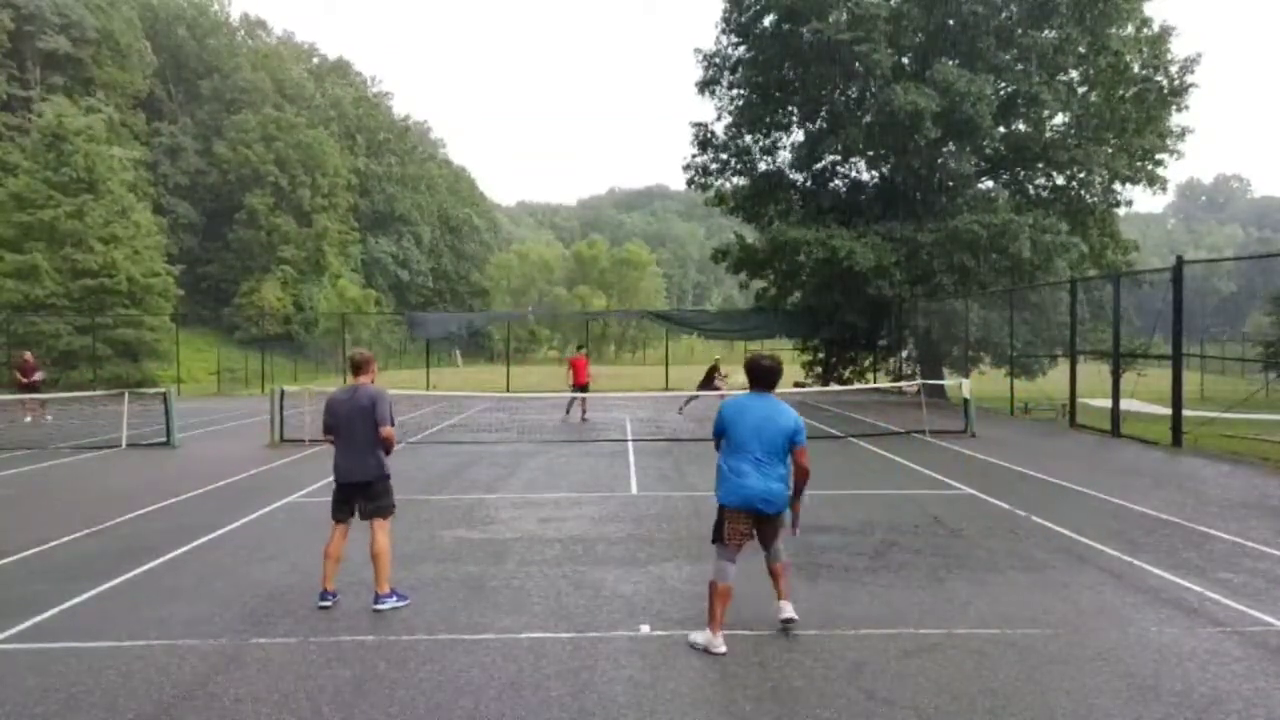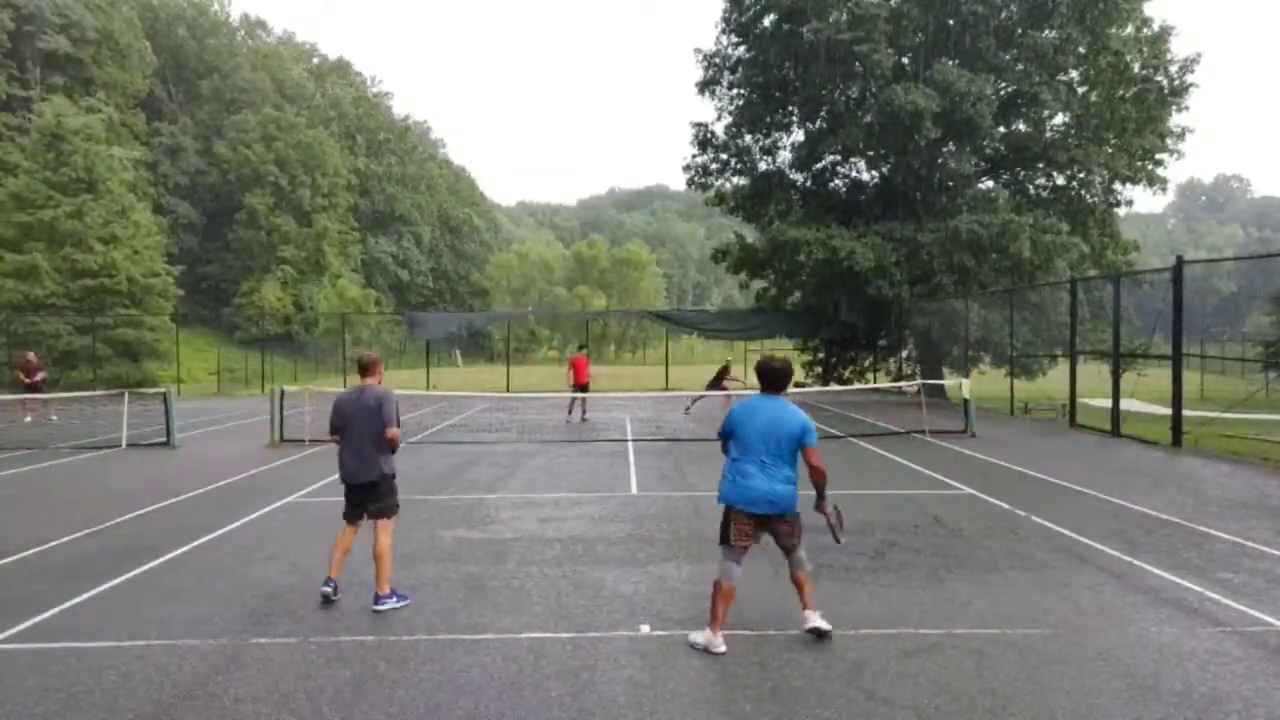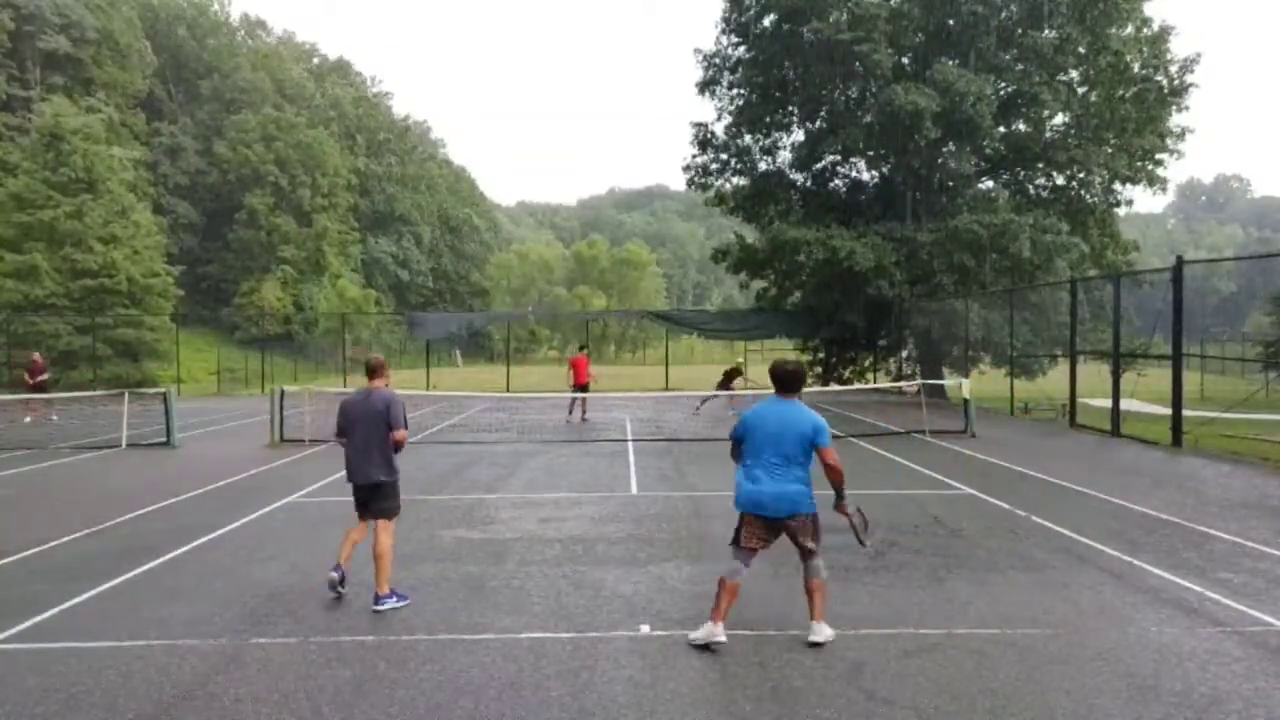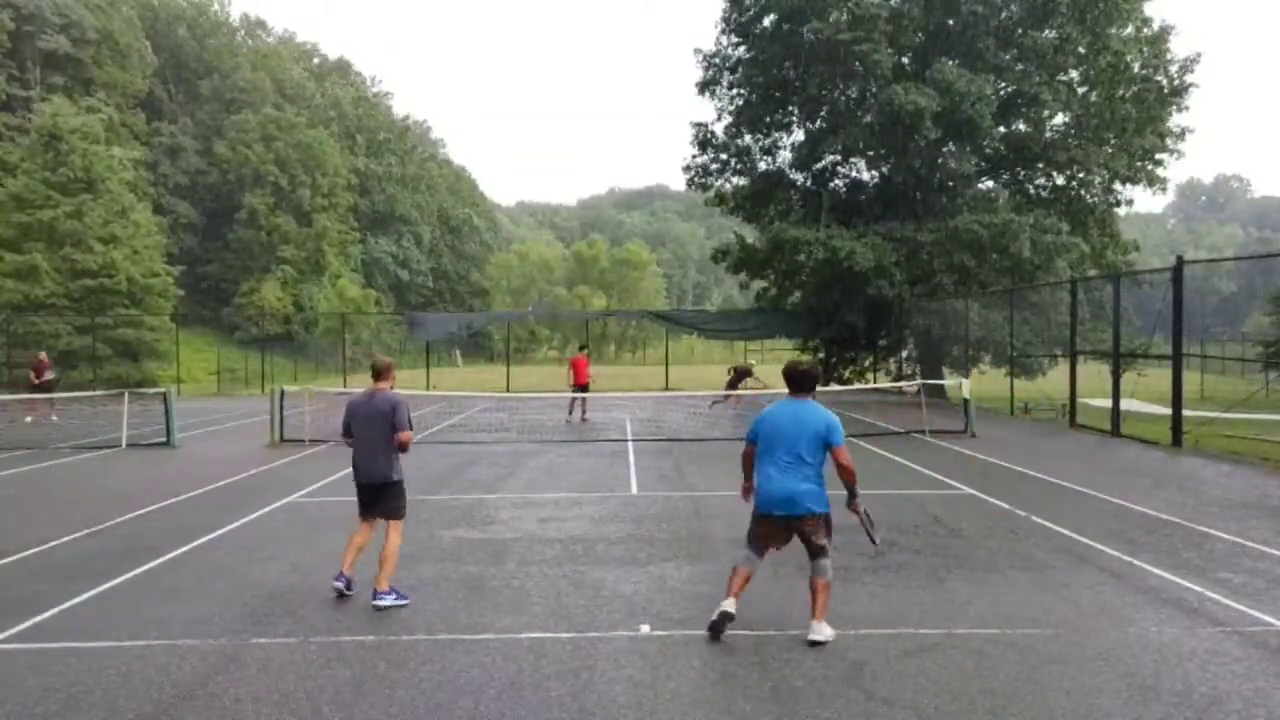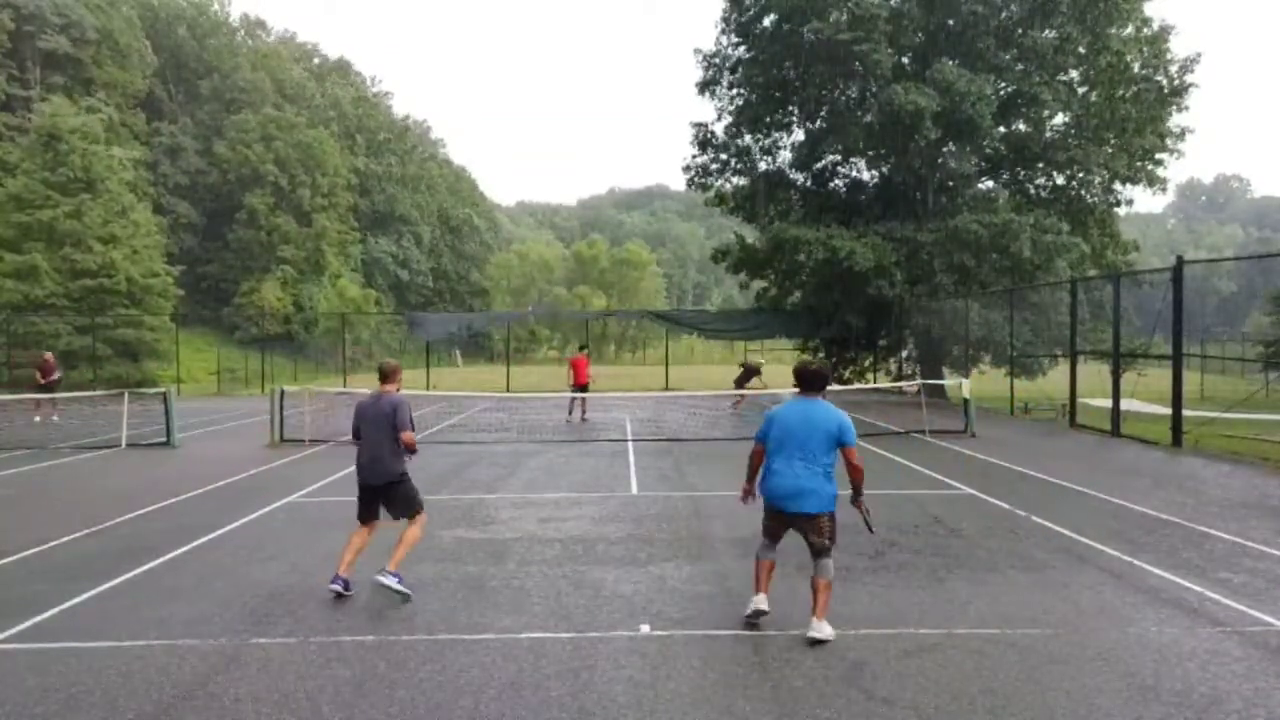
dt=0.1s
person 1, frame 1
left shoulder: (730, 407)
right shoulder: (791, 417)
left elbow: (718, 444)
right elbow: (802, 466)
right wrist: (797, 496)
left hip: (735, 494)
right hip: (774, 496)
left knee: (726, 559)
right knee: (773, 547)
left ankle: (714, 634)
right ankle: (785, 606)
person 1, frame 2
left shoulder: (739, 410)
right shoulder: (800, 419)
left elbow: (724, 444)
right elbow: (815, 465)
right wrist: (822, 497)
left hip: (742, 497)
right hip: (782, 500)
left knee: (730, 562)
right knee: (795, 553)
left ankle: (714, 634)
right ankle: (811, 616)
person 1, frame 3
left shoulder: (752, 415)
right shoulder: (813, 420)
left elbow: (735, 453)
right elbow: (832, 464)
right wrist: (840, 497)
left hip: (756, 500)
right hip: (797, 502)
left knee: (739, 561)
right knee: (812, 560)
left ankle: (715, 626)
right ankle: (818, 625)
person 1, frame 4
left shoulder: (766, 415)
right shoulder: (827, 419)
left elbow: (748, 455)
right elbow: (844, 464)
left wrist: (747, 482)
right wrist: (852, 496)
left hip: (768, 498)
right hip: (809, 501)
left knee: (751, 555)
right knee: (820, 559)
left ankle: (729, 604)
right ankle: (819, 624)
person 1, frame 5
left shoulder: (777, 412)
right shoulder: (839, 418)
left elbow: (757, 452)
right elbow: (854, 463)
left wrist: (750, 482)
right wrist: (857, 493)
left hip: (777, 493)
right hip: (817, 497)
left knee: (768, 543)
right knee: (822, 558)
left ankle: (760, 599)
right ankle: (819, 622)
person 2, frame 1
left shoulder: (334, 399)
right shoulder: (378, 395)
left elbow: (329, 436)
right elbow: (386, 432)
right wrist: (390, 446)
left hip: (344, 473)
right hip: (374, 473)
left knee: (339, 529)
right knee: (380, 528)
left ankle: (327, 591)
right ankle: (383, 594)
person 2, frame 2
left shoulder: (341, 400)
right shoulder: (384, 396)
left elbow: (336, 437)
right elbow: (392, 433)
right wrist: (394, 446)
left hip: (351, 473)
right hip: (379, 472)
left knee: (351, 526)
right knee: (383, 529)
left ankle: (330, 581)
right ankle: (384, 594)
person 2, frame 3
left shoulder: (348, 402)
right shoulder: (391, 398)
left elbow: (341, 439)
right elbow: (400, 436)
right wrist: (397, 446)
left hip: (357, 473)
right hip: (383, 474)
left knee: (362, 521)
right knee: (384, 530)
left ankle: (340, 568)
right ankle: (383, 595)
person 2, frame 4
left shoulder: (354, 402)
right shoulder: (396, 400)
left elbow: (347, 438)
right elbow: (405, 436)
right wrist: (402, 445)
left hip: (363, 474)
right hip: (388, 475)
left knee: (367, 523)
right knee: (394, 529)
left ankle: (343, 575)
right ankle: (382, 591)
person 2, frame 5
left shoulder: (362, 405)
right shoulder: (399, 402)
left elbow: (357, 440)
right elbow: (407, 437)
right wrist: (412, 449)
left hip: (366, 476)
right hip: (393, 475)
left knee: (365, 526)
right knee: (417, 520)
left ankle: (340, 578)
right ankle: (390, 571)
